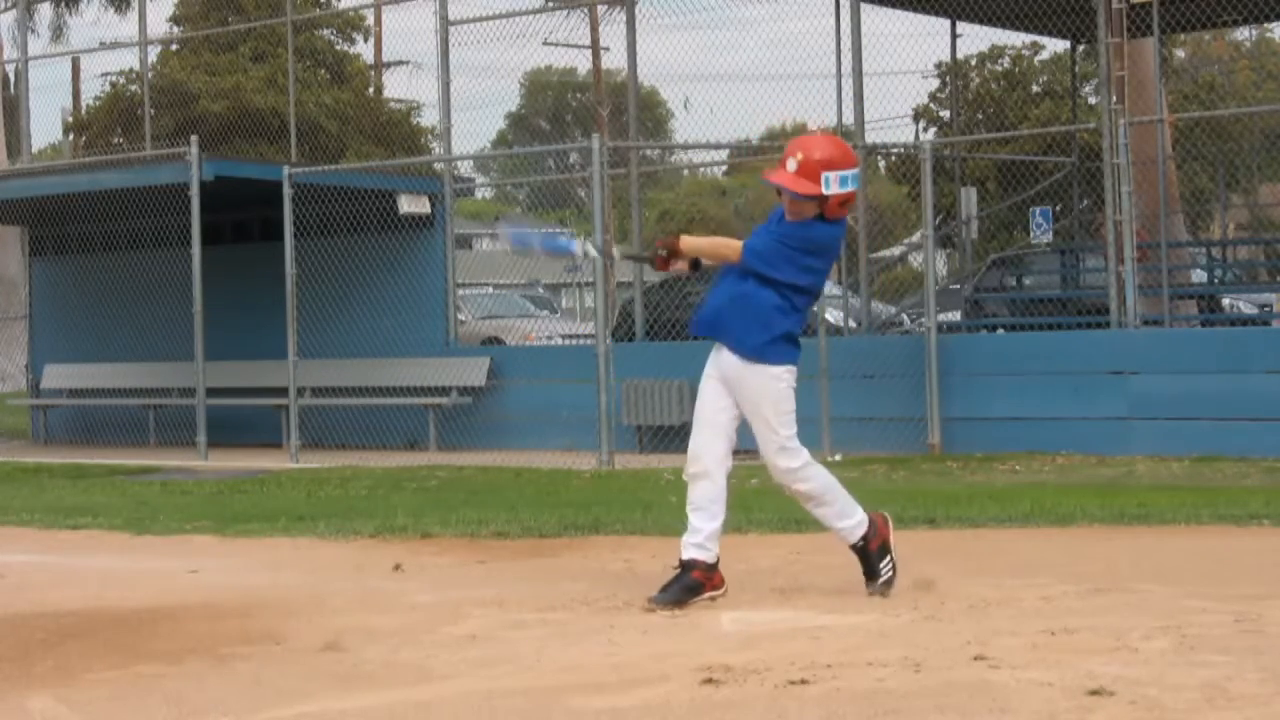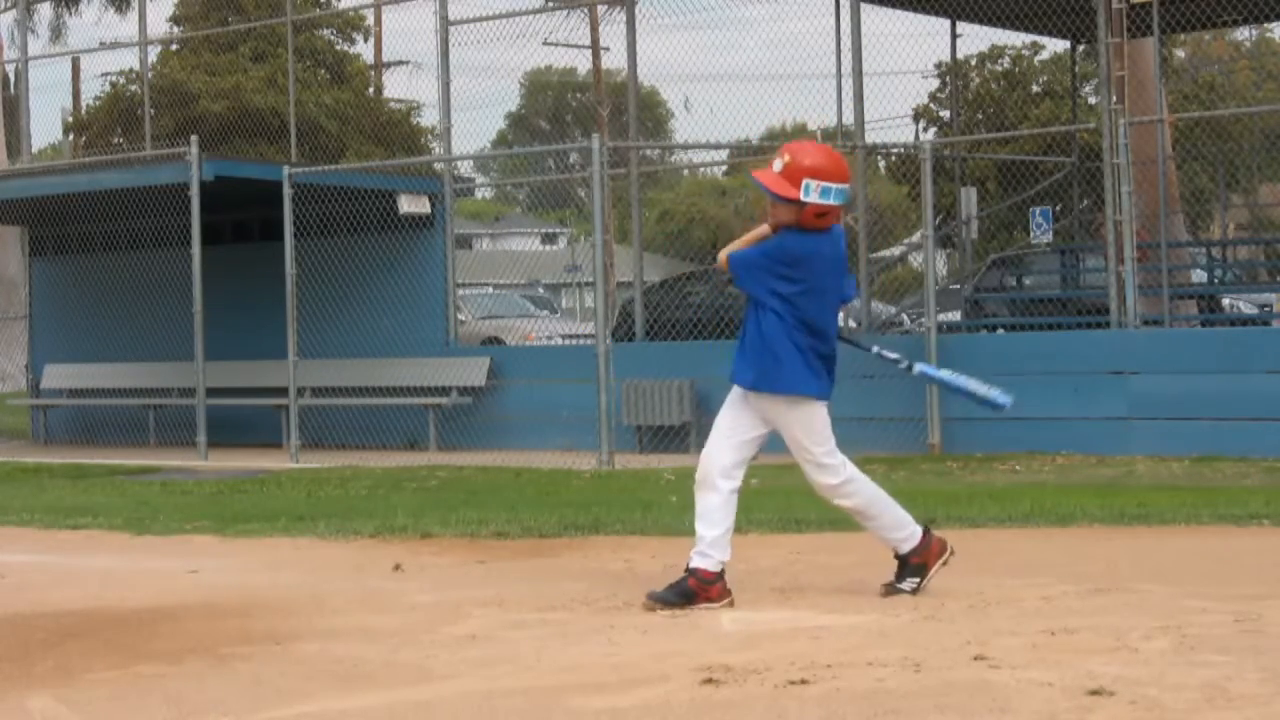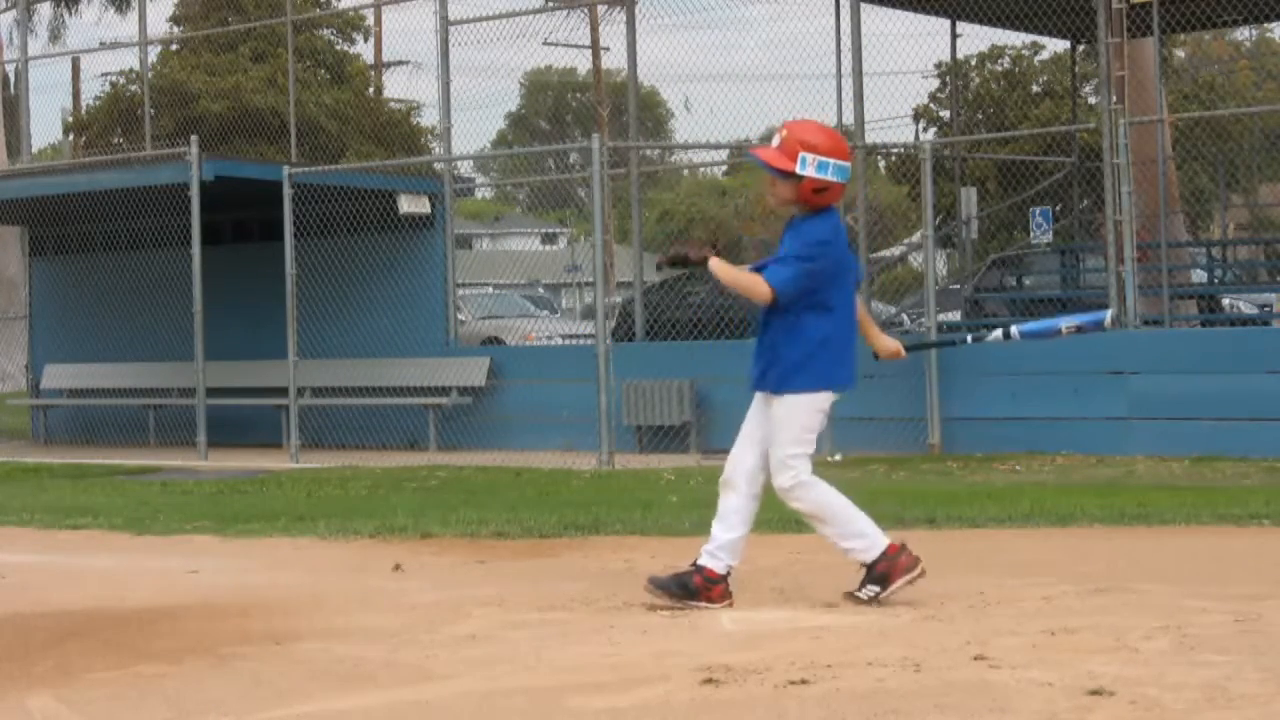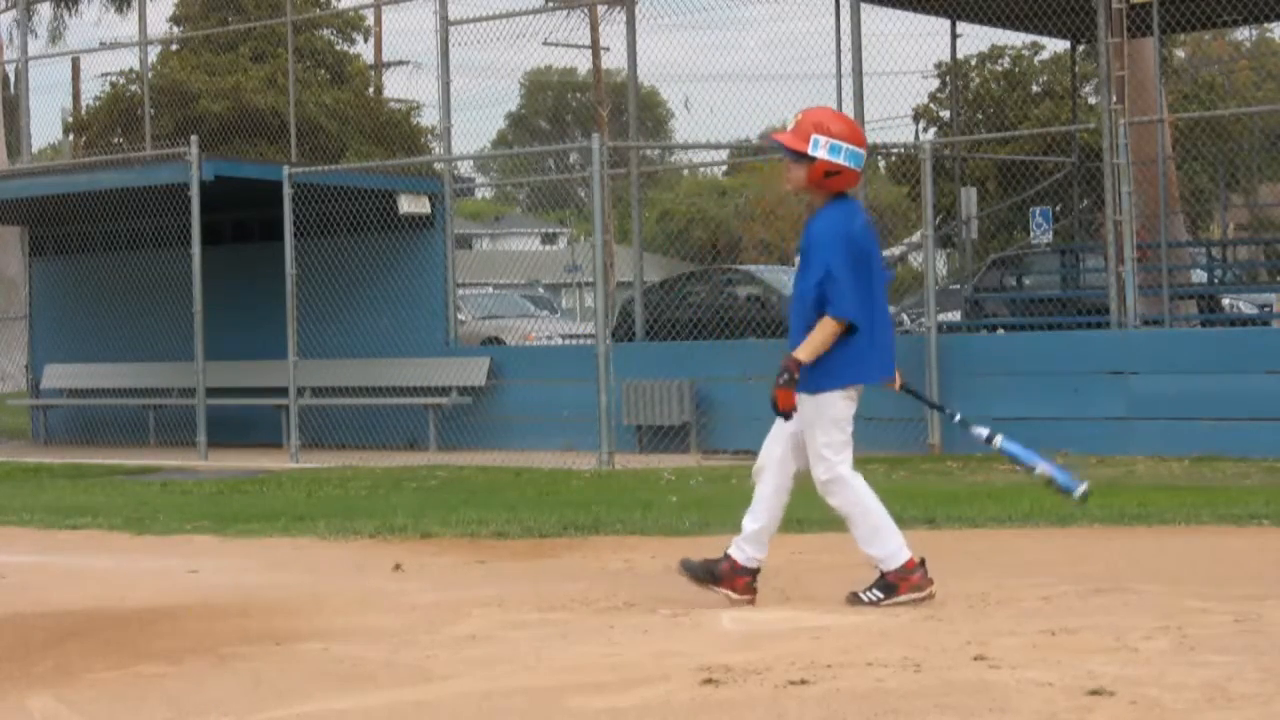
dt=0.5s
person 1, frame 1
left shoulder: (821, 233)
right shoulder: (790, 217)
left elbow: (740, 252)
right elbow: (749, 257)
left wrist: (682, 243)
right wrist: (691, 255)
left hip: (764, 359)
right hip: (726, 351)
left knee: (787, 461)
right knee: (704, 459)
left ankle: (869, 533)
right ankle: (700, 565)
person 1, frame 2
left shoulder: (792, 248)
right shoulder: (826, 235)
left elbow: (726, 261)
right elbow: (842, 294)
left wrist: (767, 228)
left hip: (793, 383)
right hip: (756, 378)
left knee: (831, 476)
right knee: (715, 467)
left ankle: (919, 546)
right ankle: (706, 574)
person 1, frame 3
left shoulder: (815, 235)
right shoulder: (812, 226)
left elbow: (765, 290)
right elbow: (844, 285)
left wrist: (707, 260)
right wrist: (874, 336)
left hip: (807, 373)
right hip: (784, 372)
left knee: (792, 479)
right knee: (742, 471)
left ankle: (887, 557)
right ankle: (711, 575)
person 1, frame 4
left shoulder: (832, 227)
right shoulder: (843, 217)
left elbow: (841, 312)
right elbow: (866, 292)
left wrist: (795, 361)
right wrist: (878, 357)
left hip: (832, 369)
right hip: (823, 369)
left knee: (832, 473)
right knee: (775, 463)
left ankle: (904, 571)
right ankle: (740, 566)
